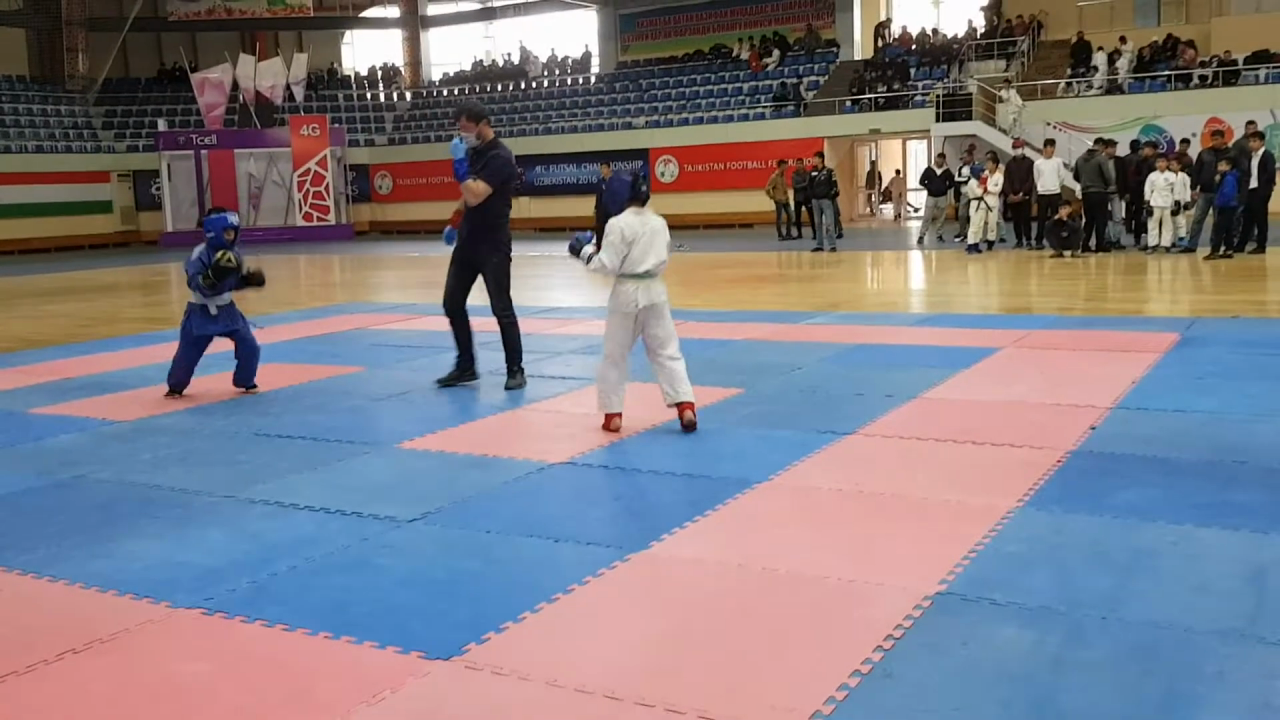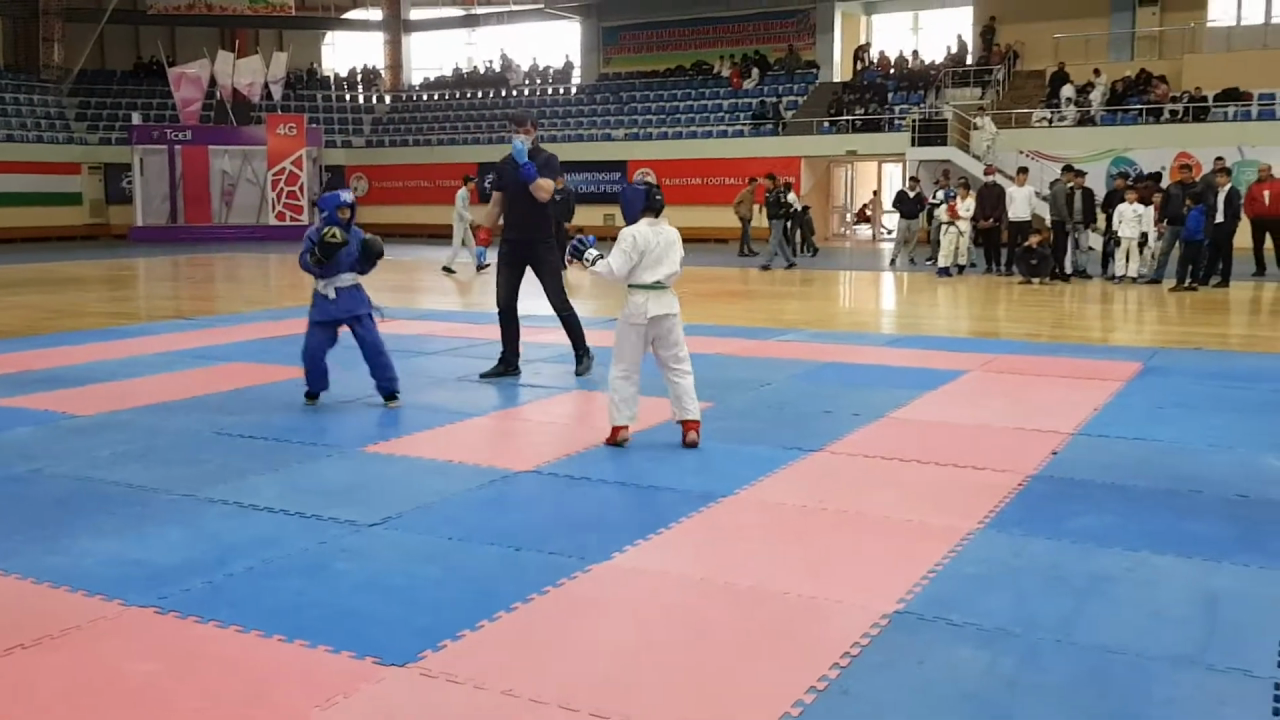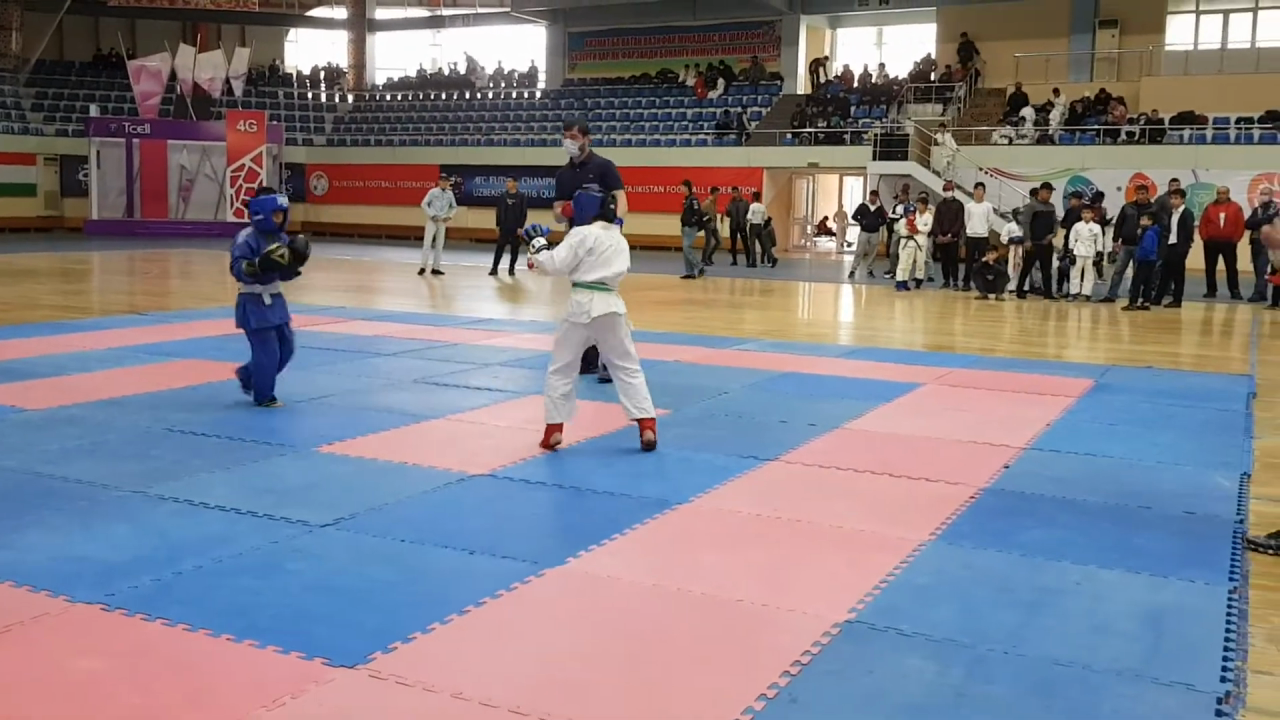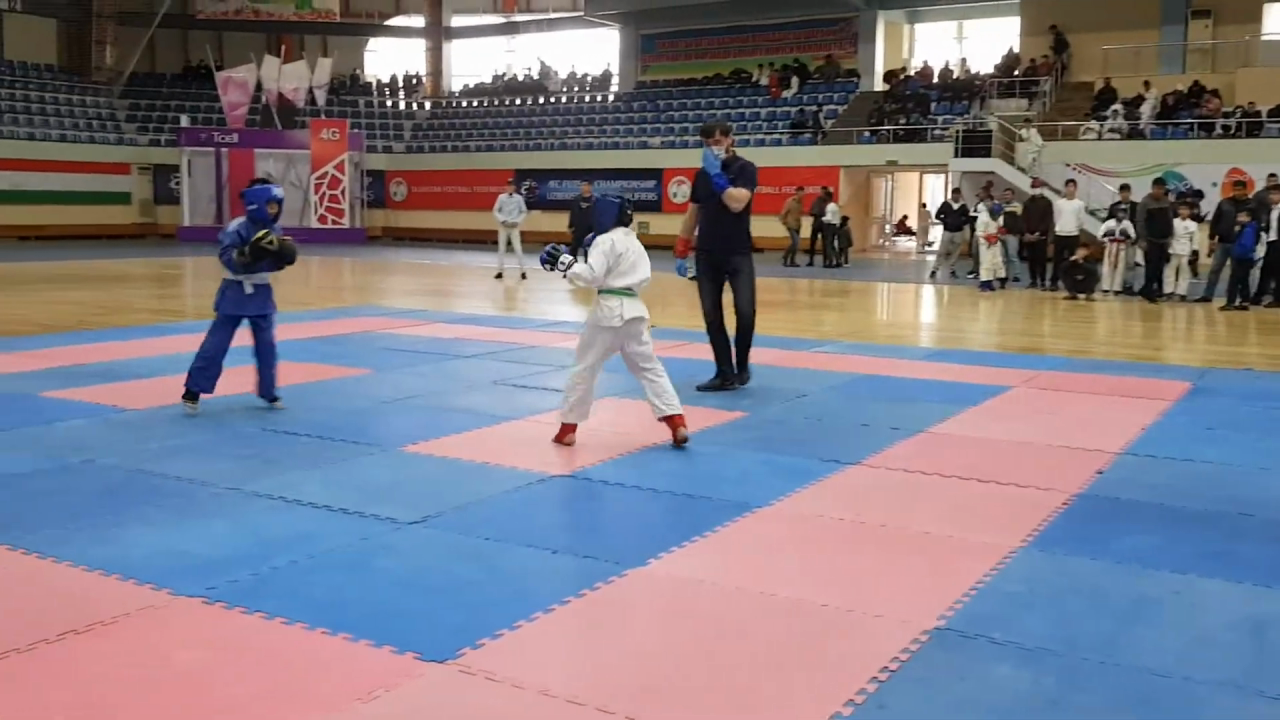
dt=1s
person 1, frame 1
left shoulder: (499, 158)
right shoulder: (473, 152)
left elbow: (473, 197)
left wrist: (459, 161)
right wrist: (455, 223)
left hip: (493, 244)
right hip: (468, 241)
left knee: (501, 309)
right knee: (452, 304)
left ankle: (515, 370)
right ankle: (465, 365)
person 1, frame 2
left shoulder: (548, 160)
right shoulder: (505, 164)
left elbow: (543, 193)
right elbow: (496, 204)
left wrist: (524, 163)
left hip: (542, 243)
right hip: (511, 243)
left knee: (559, 302)
right knee: (505, 304)
left ankle: (583, 354)
right ankle: (509, 362)
person 1, frame 3
left shoulder: (603, 167)
right shoulder: (563, 174)
left elbow: (620, 201)
right elbow: (557, 211)
right wrist: (568, 211)
right ankle: (589, 359)
person 1, frame 4
left shoulder: (745, 168)
right shoulder: (701, 174)
left elbow: (737, 203)
right elbow: (692, 214)
left wrist: (717, 175)
right wrist: (681, 251)
left hip: (737, 253)
right hip: (706, 255)
left knee: (745, 310)
right knee: (712, 317)
left ankle: (741, 366)
right ankle: (725, 374)
person 2, frame 1
left shoulder: (618, 225)
right shoulder: (660, 223)
left elbow: (608, 266)
left wrist: (586, 253)
left hip: (627, 295)
right hip: (654, 293)
left knee: (614, 357)
right knee: (668, 354)
left ankle: (612, 414)
right ankle: (686, 408)
person 2, frame 2
left shoulder: (631, 234)
right shoulder: (673, 234)
left elbow: (614, 270)
left wrist: (589, 255)
left hip: (638, 306)
right hip: (666, 304)
left knee: (624, 369)
right knee: (678, 367)
left ankle: (621, 427)
right ankle: (690, 427)
person 2, frame 3
left shoulder: (582, 235)
right shoulder: (620, 240)
left elbow: (554, 264)
left wrist: (538, 245)
left hip: (582, 306)
right hip: (611, 306)
left knee: (561, 368)
right knee: (628, 366)
left ankle: (554, 430)
right ankle: (647, 427)
person 2, frame 4
left shoulder: (606, 241)
right shoulder: (636, 245)
left elbow: (592, 274)
left wrist: (565, 263)
left hip: (608, 311)
right hip: (634, 310)
left knee: (583, 369)
right knee: (650, 368)
left ankle: (568, 428)
right ankle: (678, 423)
person 3, frame 1
left shoulder: (232, 252)
right shoulder: (200, 255)
right elbow: (196, 284)
left wrist: (249, 279)
right wrist: (215, 274)
left hip: (227, 309)
right hip: (202, 312)
left knee: (250, 347)
right knee: (188, 352)
left ankle: (245, 381)
right ankle: (176, 385)
person 3, frame 2
left shoulder: (355, 233)
right shoulder: (314, 234)
left elbow: (363, 268)
right elbow: (307, 264)
left wrist: (372, 256)
right wrist: (320, 252)
left hip: (354, 295)
right hip: (326, 298)
left knee: (372, 343)
right knee: (314, 347)
left ankle: (389, 390)
right ankle: (315, 388)
person 3, frame 3
left shoulder: (280, 238)
right shoulder: (247, 239)
right elbow: (238, 270)
left wrist: (295, 263)
right wrist: (261, 264)
left hip: (274, 300)
right hip: (253, 303)
left knee: (286, 348)
right knee: (267, 352)
left ankle: (248, 376)
right ankle: (263, 395)
person 3, frame 4
left shoulder: (271, 232)
right shoulder: (237, 229)
right elbow: (228, 259)
left wrist: (283, 257)
right wrist: (252, 252)
left hip: (261, 292)
right hip: (235, 292)
left knee: (266, 344)
right knee: (216, 342)
left ankle: (268, 393)
right ankle: (194, 389)
